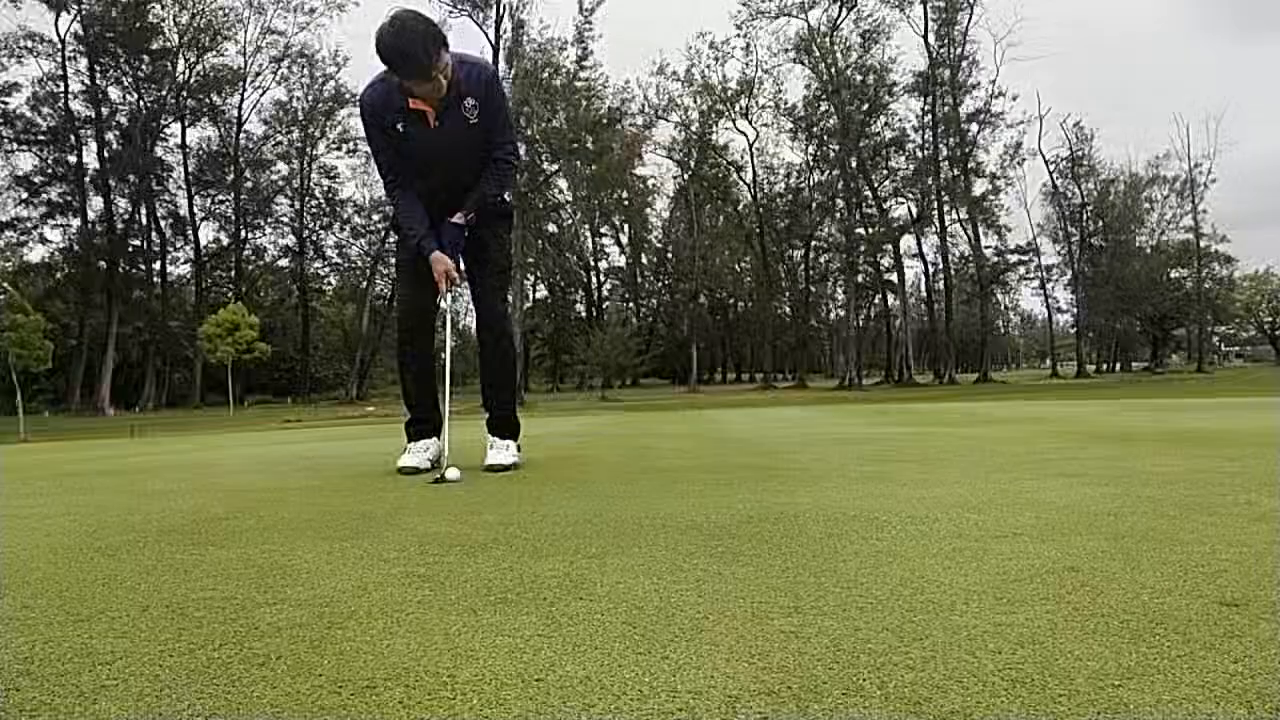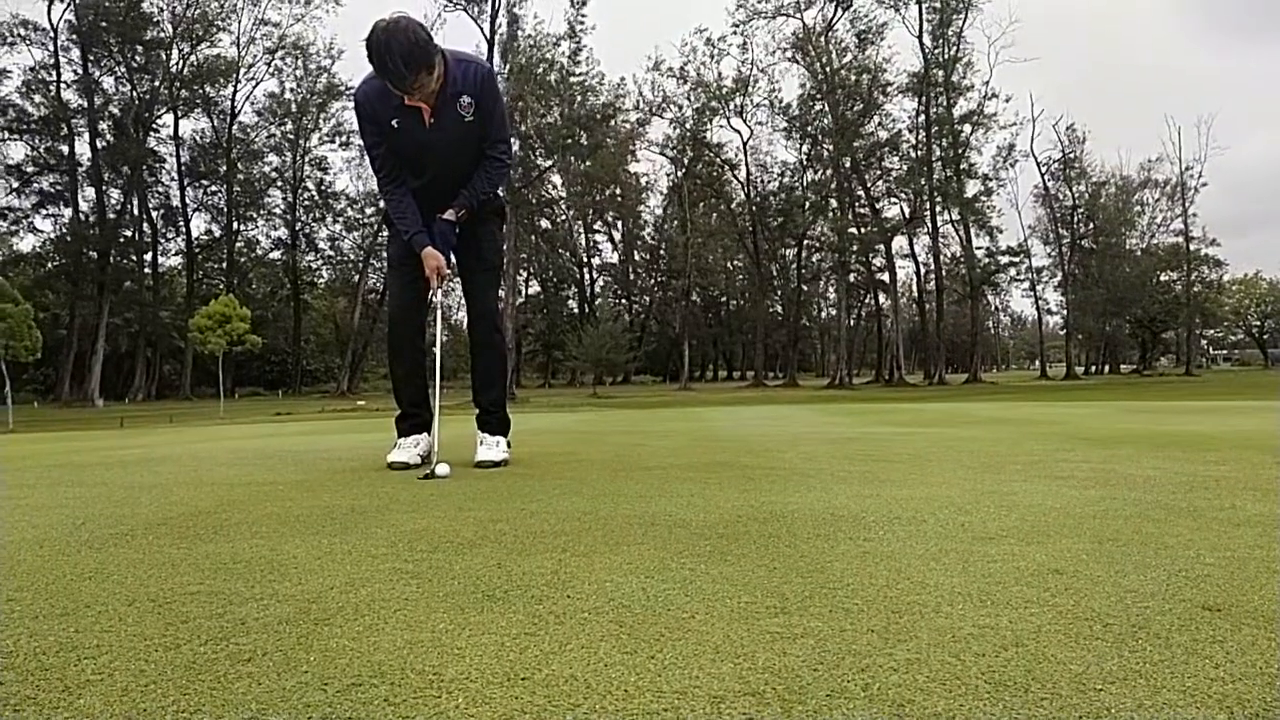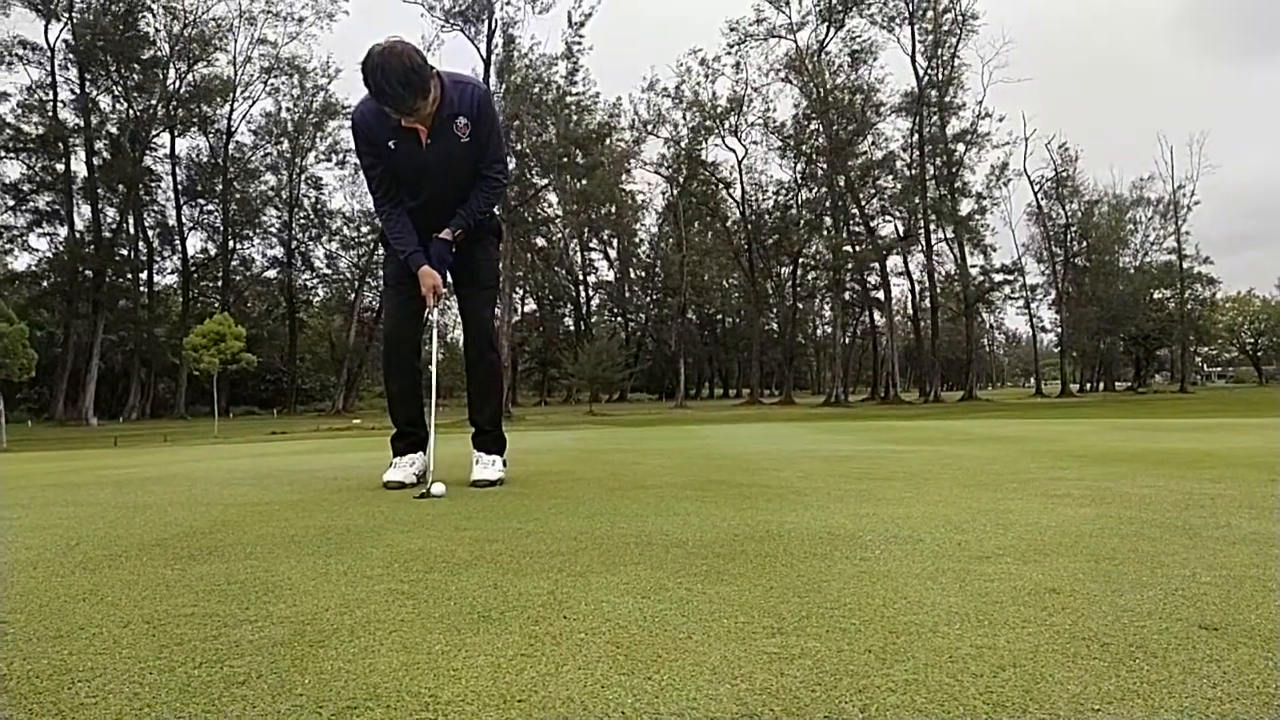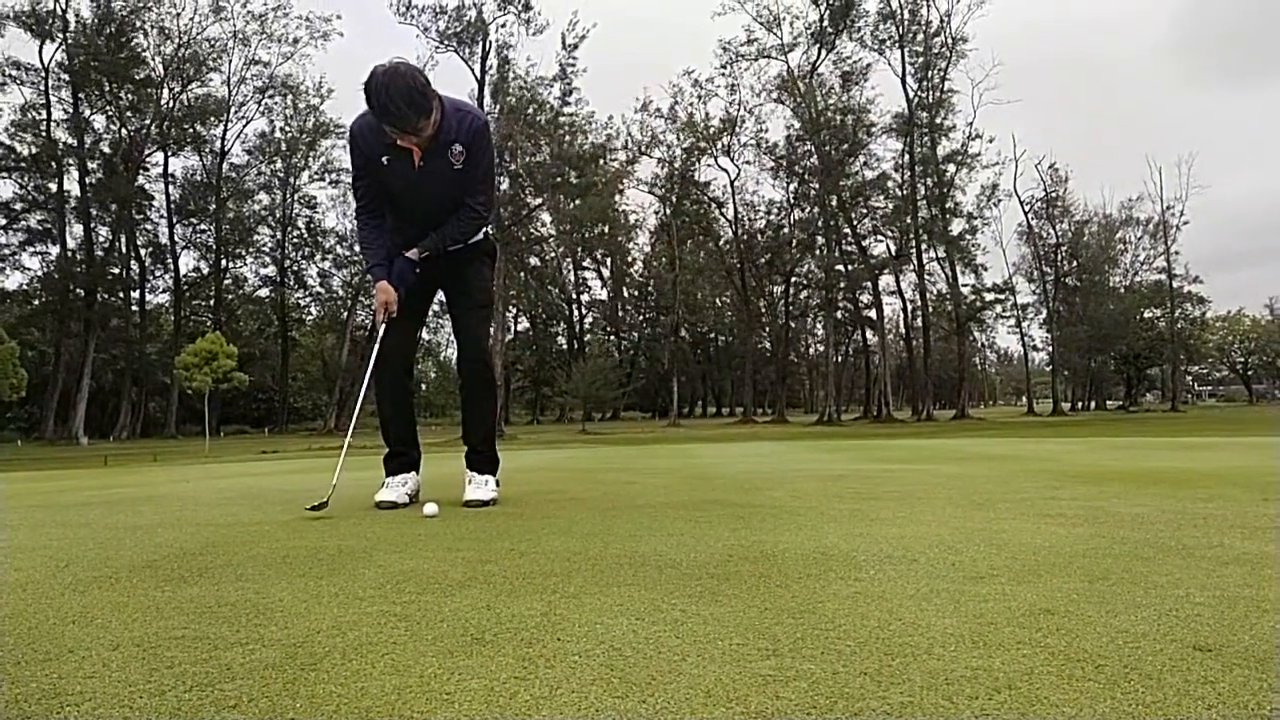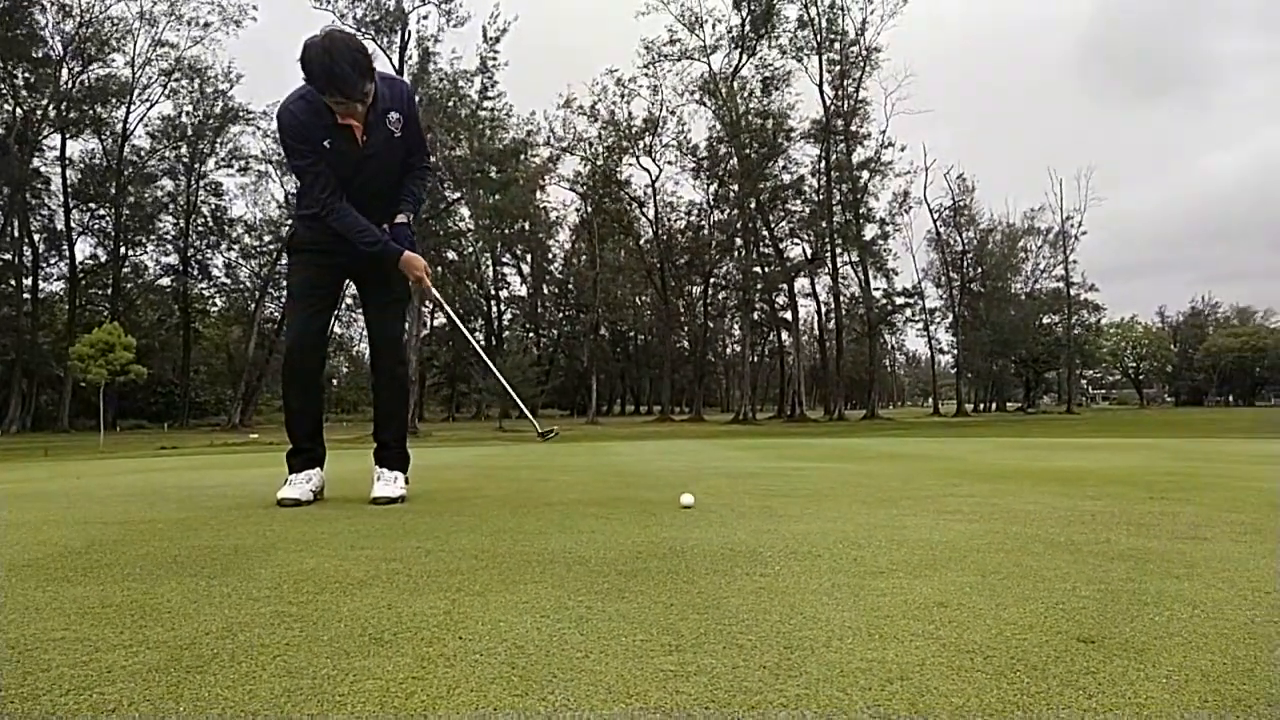
dt=1s
person 1, frame 1
left shoulder: (481, 77)
right shoulder: (376, 102)
left elbow: (505, 158)
right elbow: (397, 186)
left wrist: (464, 217)
right wrist: (430, 249)
left hip: (482, 212)
right hip: (419, 220)
left knee: (493, 316)
right knee: (412, 322)
left ankle: (504, 434)
right ankle: (423, 435)
person 1, frame 2
left shoulder: (476, 76)
right shoulder: (370, 98)
left elbow: (499, 156)
right elbow: (390, 181)
left wrist: (456, 213)
right wrist: (422, 244)
left hip: (474, 209)
right hip: (411, 216)
left knee: (484, 312)
right knee: (402, 316)
left ankle: (493, 429)
right ankle: (413, 431)
person 1, frame 3
left shoulder: (473, 97)
right shoulder: (366, 119)
left elbow: (495, 176)
right elbow: (386, 202)
left wrist: (452, 233)
right wrist: (418, 263)
left hip: (471, 229)
right hip: (407, 236)
left knee: (480, 331)
right knee: (398, 335)
left ankle: (489, 449)
right ankle: (409, 449)
person 1, frame 4
left shoulder: (471, 125)
right shoulder: (364, 134)
left elbow: (478, 209)
right elbow: (368, 213)
left wrist: (419, 254)
right wrist: (380, 276)
left hip: (464, 252)
right hip: (400, 256)
left knee: (475, 352)
right knee: (391, 355)
left ankle: (482, 469)
right ankle: (402, 469)
person 1, frame 5
left shoulder: (398, 94)
right shoulder: (295, 116)
left elbow: (418, 164)
right elbow: (328, 204)
left wrist: (402, 222)
right wrist: (396, 255)
left hip: (386, 238)
right hip: (319, 242)
left knee: (389, 349)
right knee: (302, 348)
left ankle: (391, 466)
right ankle: (306, 466)
